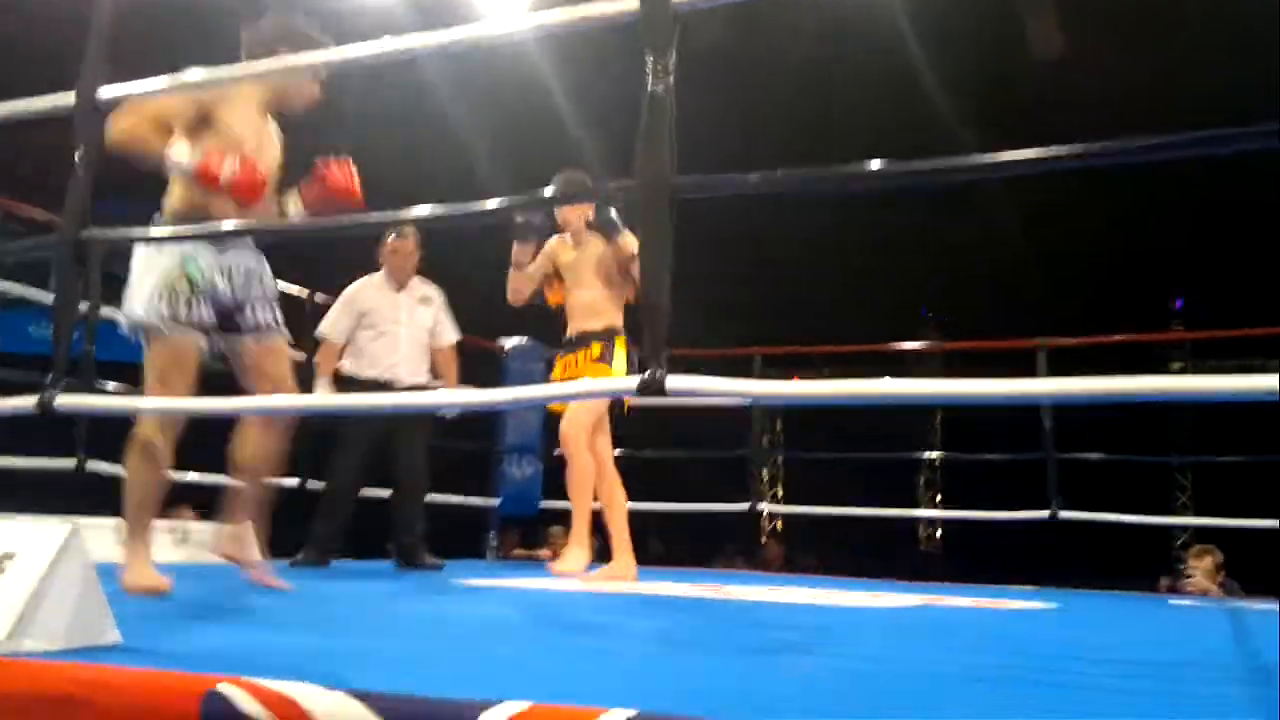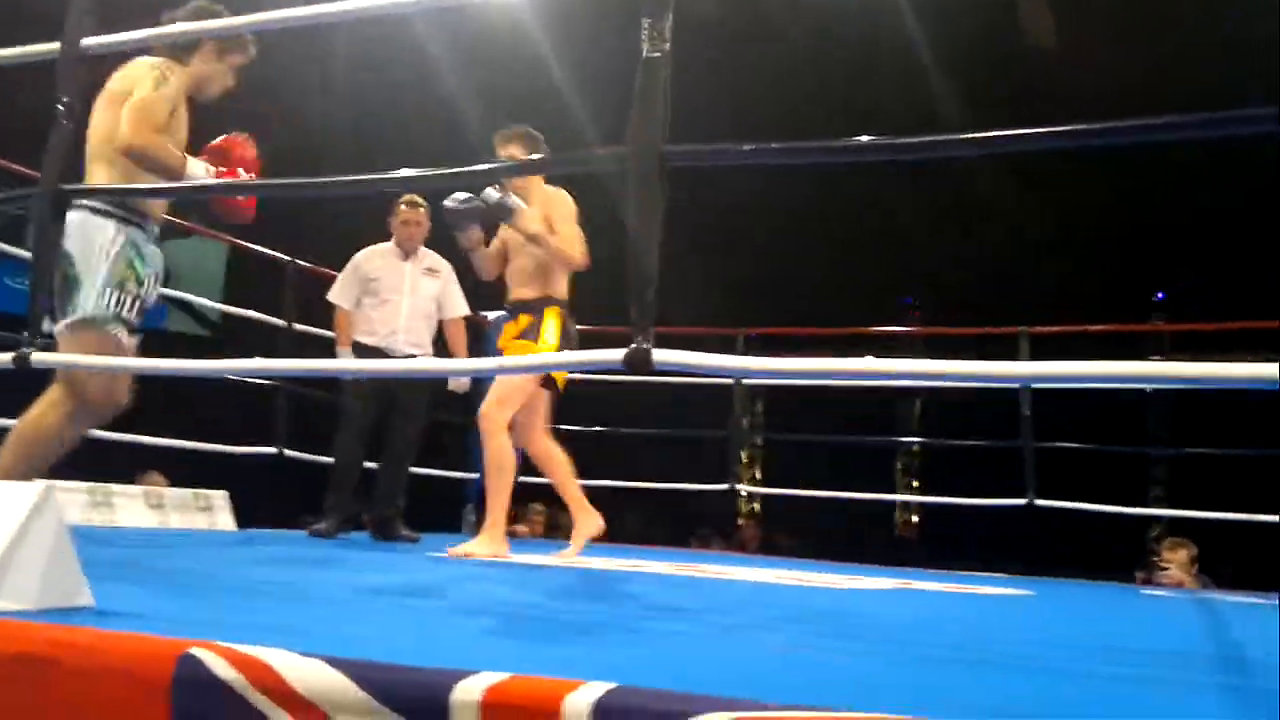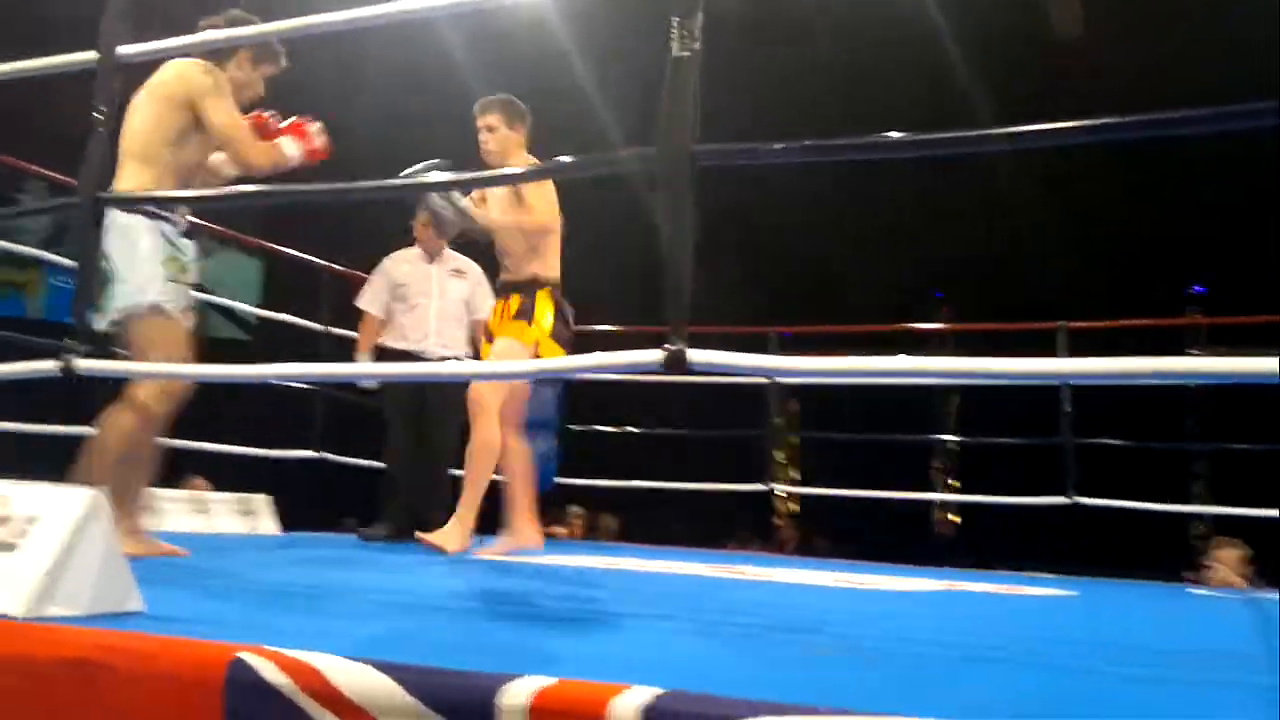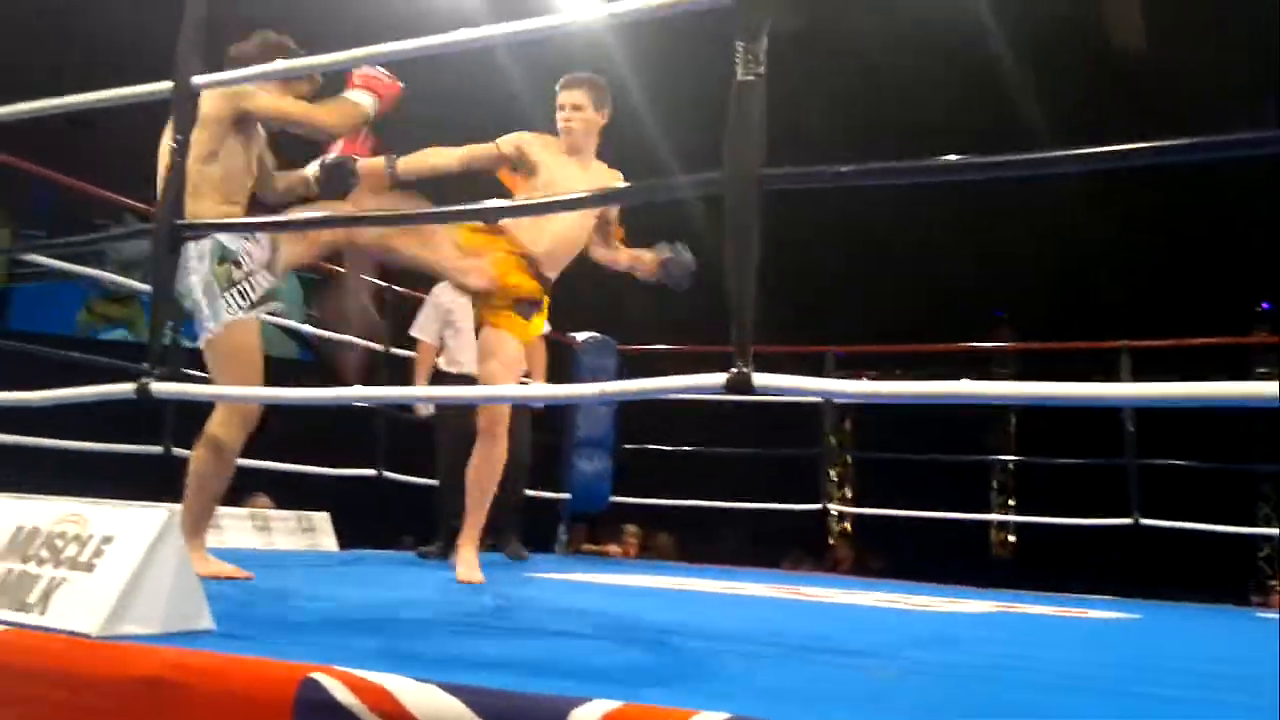
dt=0.3s
person 1, frame 1
left shoulder: (270, 132)
right shoulder: (210, 91)
right elbow: (121, 130)
left wrist: (309, 203)
right wrist: (191, 163)
left hip: (241, 262)
right hip: (187, 256)
left knee: (277, 400)
right knee: (168, 409)
left ankle: (242, 531)
right ankle: (136, 553)
person 1, frame 2
left shoulder: (166, 98)
right shoulder: (157, 74)
right elbow: (133, 142)
left wrist: (214, 165)
right wrist: (208, 177)
left hip: (127, 243)
right hip: (108, 235)
left knee: (109, 396)
right knee: (81, 391)
person 1, frame 3
left shoulder: (175, 93)
right shoulder: (202, 77)
left elbow: (199, 178)
right elbow: (256, 162)
left wrist: (239, 140)
right wrist: (300, 147)
left hip: (147, 232)
right hip: (140, 231)
left knee: (163, 386)
right knee: (167, 385)
left ankle: (127, 523)
right ankle: (108, 520)
person 1, frame 4
left shoulder: (247, 127)
right shoulder: (230, 96)
left elbow: (275, 189)
right elbow: (329, 121)
left wrist: (325, 170)
right wrist: (367, 95)
left hip: (239, 246)
right hip: (208, 251)
left knee: (351, 217)
right knee: (242, 406)
left ankle: (465, 269)
right ankle: (189, 545)
person 2, frame 1
left shoulder: (618, 238)
right shoulder: (555, 247)
right elbow: (516, 296)
left wrist: (621, 242)
right wrist: (522, 248)
left hip: (606, 349)
right hip: (572, 353)
left knee: (572, 432)
right knee: (599, 462)
left ankle: (578, 542)
right ankle: (623, 560)
person 2, frame 2
left shoulder: (555, 199)
right shoulder: (512, 209)
left elbow: (577, 257)
right elbow: (488, 270)
left wrist: (524, 225)
right wrist: (467, 235)
left hip: (545, 320)
right hip: (520, 321)
left knee: (492, 417)
right knee: (533, 437)
left ankle: (493, 534)
right ankle: (585, 517)
person 2, frame 3
left shoulder: (532, 177)
right shoulder: (491, 179)
left elbow: (541, 225)
right elbow: (461, 219)
left wrist: (472, 209)
left hip: (537, 304)
right hip: (513, 303)
left knee: (483, 398)
right knee: (507, 422)
left ankle: (462, 527)
right ankle: (523, 526)
person 2, frame 4
left shoulder: (608, 181)
right shoulder: (531, 147)
left elbow: (602, 249)
right elbow: (453, 159)
left wrist: (654, 264)
right wrist: (387, 168)
left hip: (525, 295)
right hip: (492, 261)
left knee: (494, 421)
left ankle: (468, 546)
person 3, frame 1
left shoulder: (431, 296)
right shoulder: (360, 291)
left elbow: (444, 346)
right elbow: (331, 340)
left wrist: (450, 389)
right wrist: (322, 382)
left hip: (414, 393)
right hip: (366, 390)
left knee: (413, 474)
right knee: (346, 469)
left ankle: (410, 547)
right ankle: (320, 545)
person 3, frame 2
left shoulder: (440, 268)
right shoulder: (367, 259)
left elbow: (454, 320)
right elbow: (343, 308)
left wrist: (461, 364)
right wrist: (345, 351)
right hip: (369, 357)
left knee: (402, 444)
right knee: (351, 435)
left ankle: (386, 519)
right ankle: (336, 512)
person 3, frame 3
left shoulder: (467, 270)
right shoulder: (395, 265)
left elbow: (483, 322)
right elbow: (373, 314)
right wrist: (363, 358)
right hip: (402, 364)
left knee: (441, 447)
right knee: (400, 445)
left ankle: (432, 520)
right ankle: (396, 520)
person 3, frame 4
right shoulder: (444, 293)
left elbow: (534, 338)
right elbow: (427, 342)
left wrist: (538, 383)
right wrist: (420, 388)
right hip: (457, 384)
left knee: (515, 457)
right knee: (451, 466)
left ankle: (507, 534)
right ankle: (449, 538)
